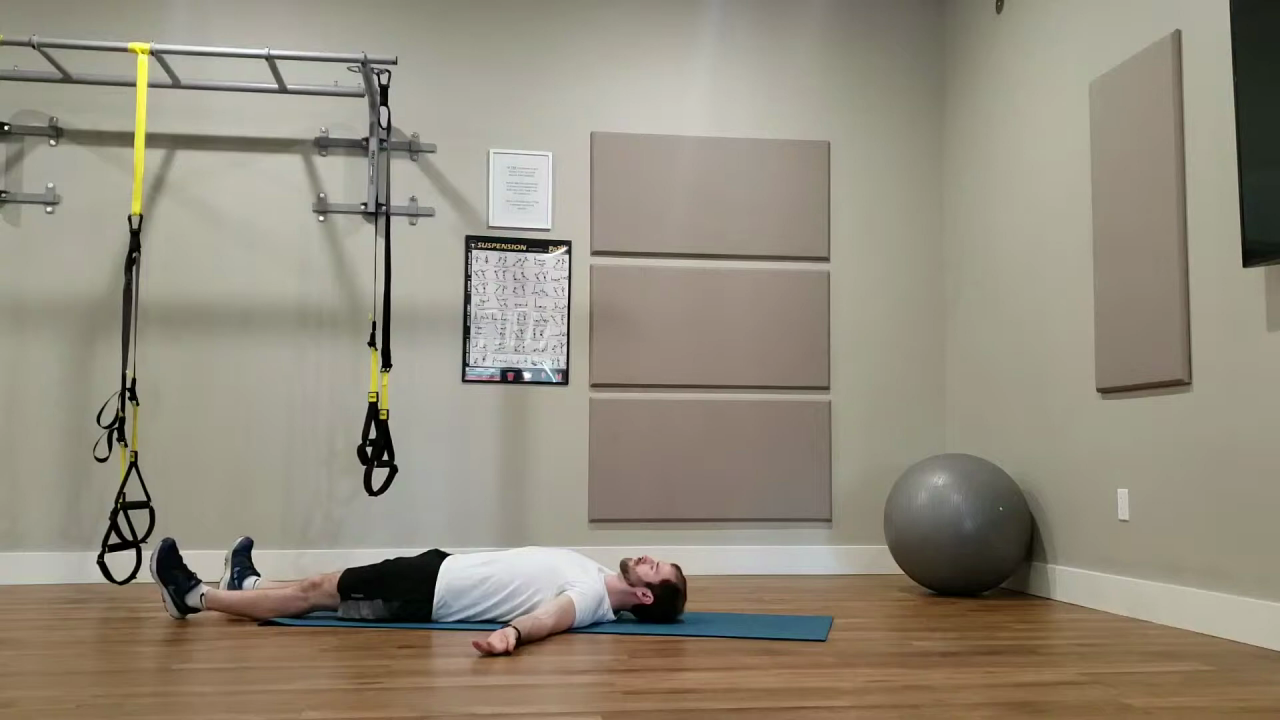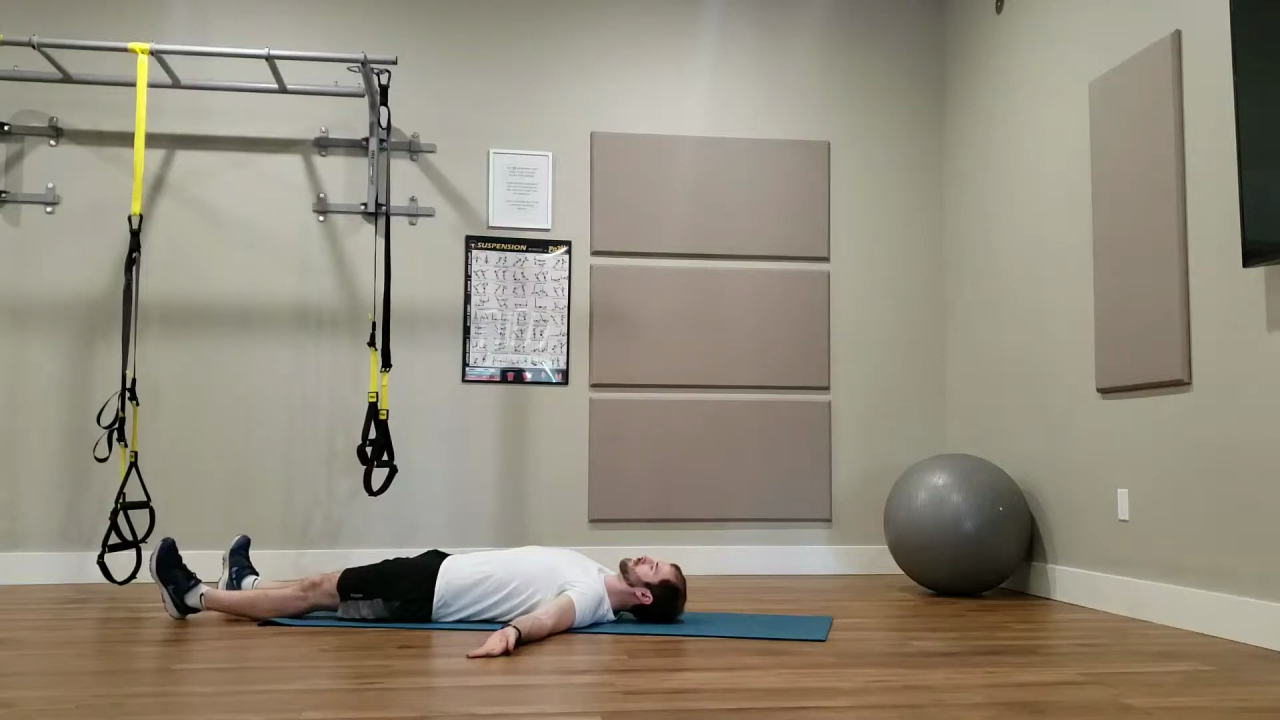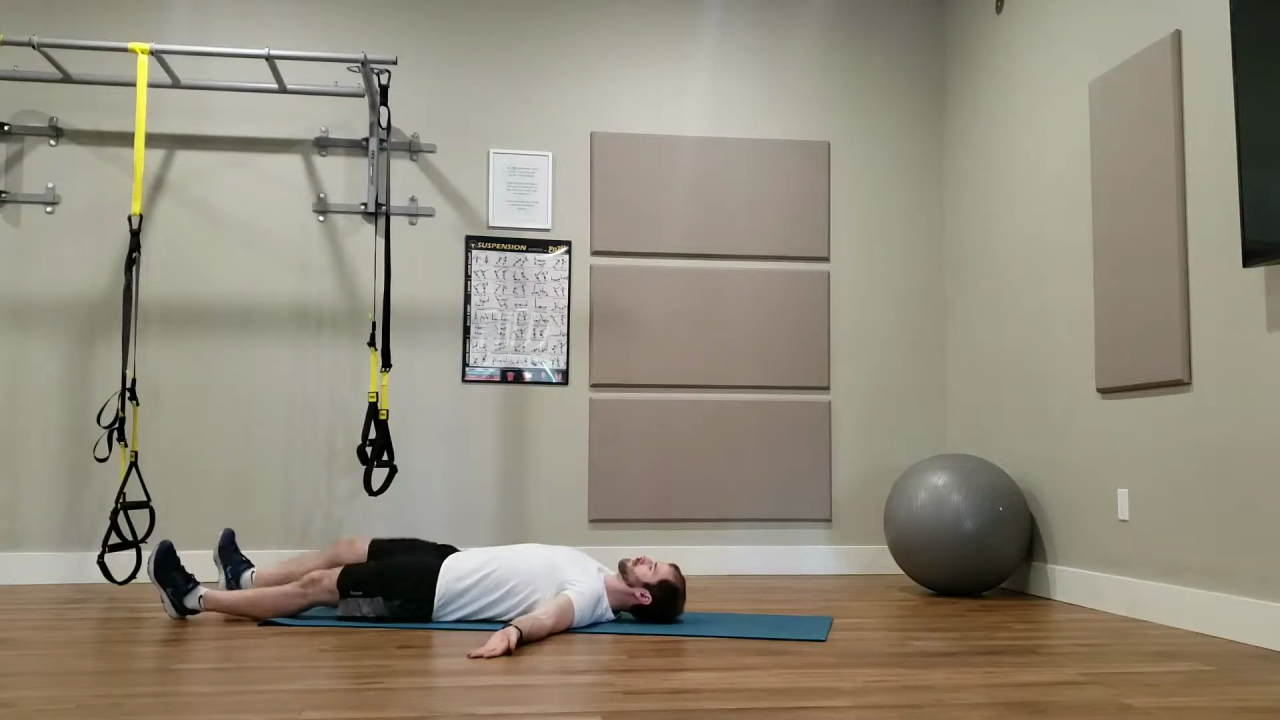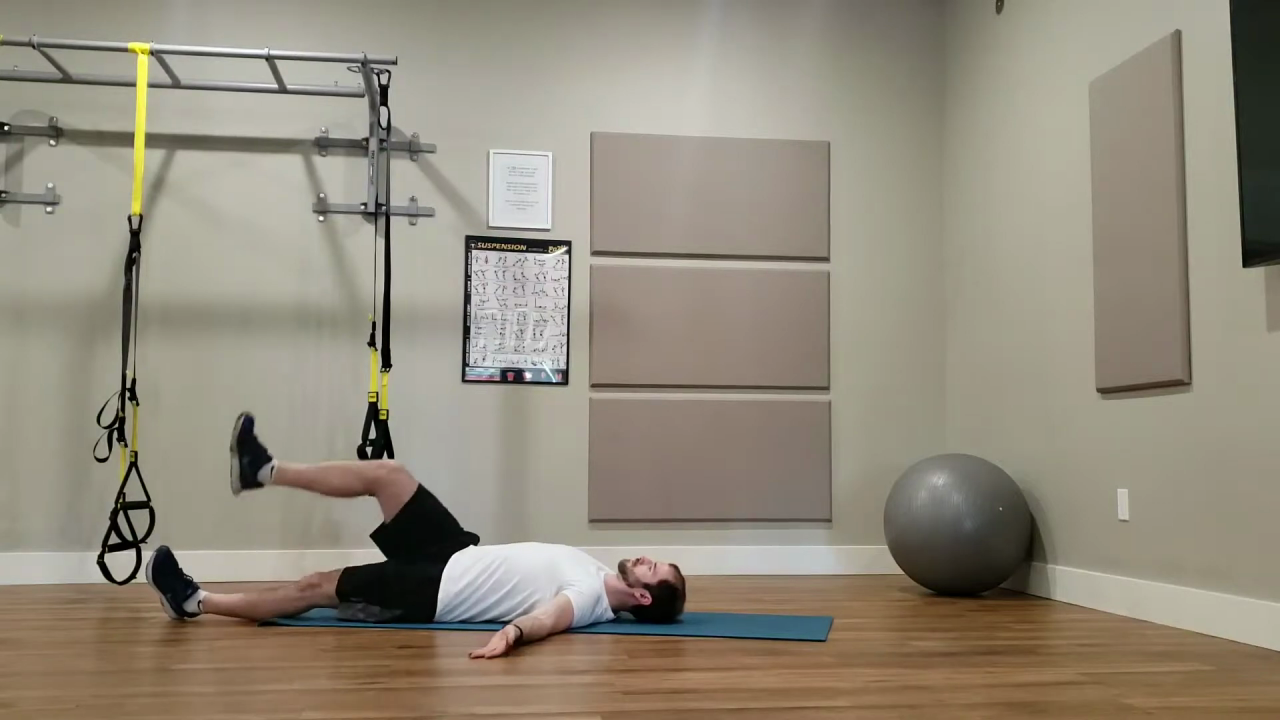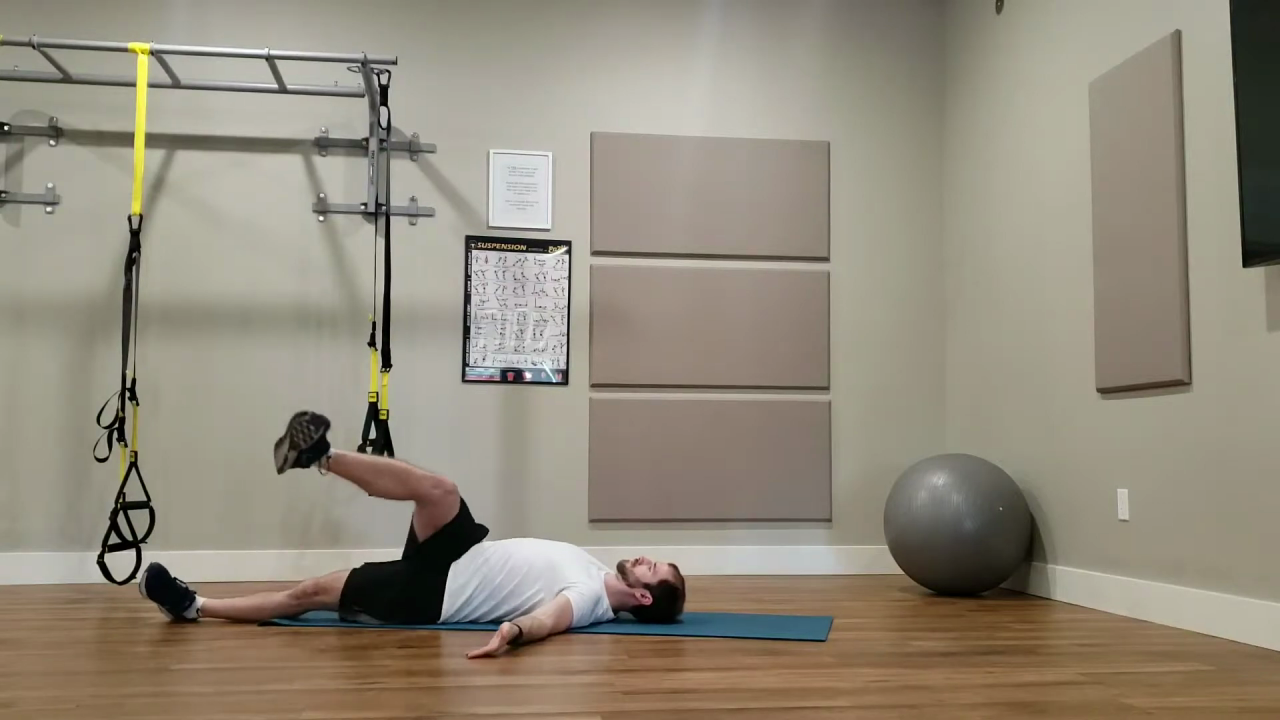
dt=0.4s
person 1, frame 1
left shoulder: (591, 599)
right shoulder: (595, 575)
left elbow: (551, 616)
left wrist: (512, 630)
left hip: (432, 595)
right hip: (444, 568)
left knee: (317, 592)
right knee: (329, 579)
left ankle: (194, 595)
right ankle: (251, 583)
person 1, frame 2
left shoulder: (590, 599)
right shoulder: (596, 575)
left elbow: (551, 616)
left wrist: (512, 630)
left hip: (432, 594)
right hip: (444, 567)
left knee: (316, 592)
right knee: (333, 577)
left ankle: (193, 595)
right ankle: (247, 582)
person 1, frame 3
left shoulder: (591, 598)
right shoulder: (598, 572)
left elbow: (552, 614)
left wrist: (514, 631)
left hip: (432, 593)
right hip: (452, 563)
left knee: (315, 587)
right knee: (343, 552)
left ankle: (193, 597)
right ankle: (247, 579)
person 1, frame 4
left shoulder: (589, 597)
right shoulder: (596, 570)
left elbow: (552, 615)
left wrist: (515, 631)
left hip: (433, 593)
right hip: (459, 555)
left knee: (314, 587)
right knee: (389, 474)
left ankle: (193, 601)
right ankle: (261, 470)
person 1, frame 5
left shoulder: (589, 600)
right shoulder: (595, 569)
left elbow: (552, 616)
left wrist: (515, 630)
left hip: (435, 596)
right hip: (461, 558)
left knee: (336, 576)
